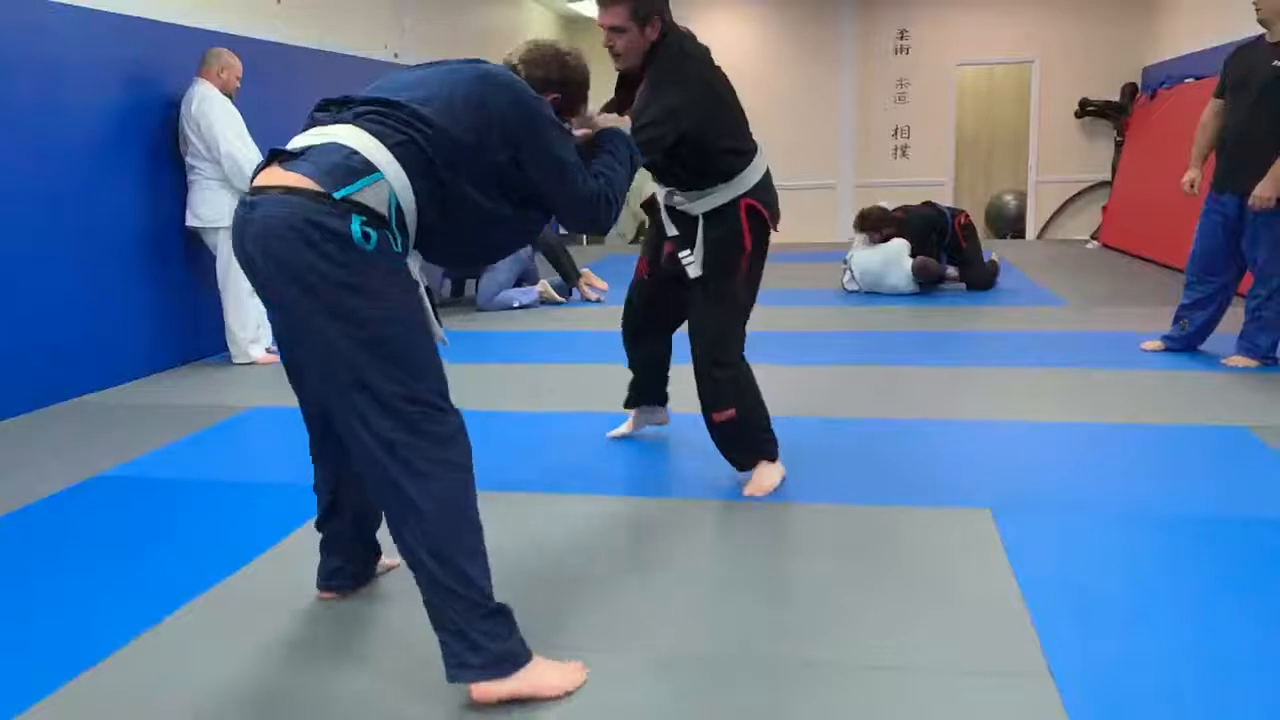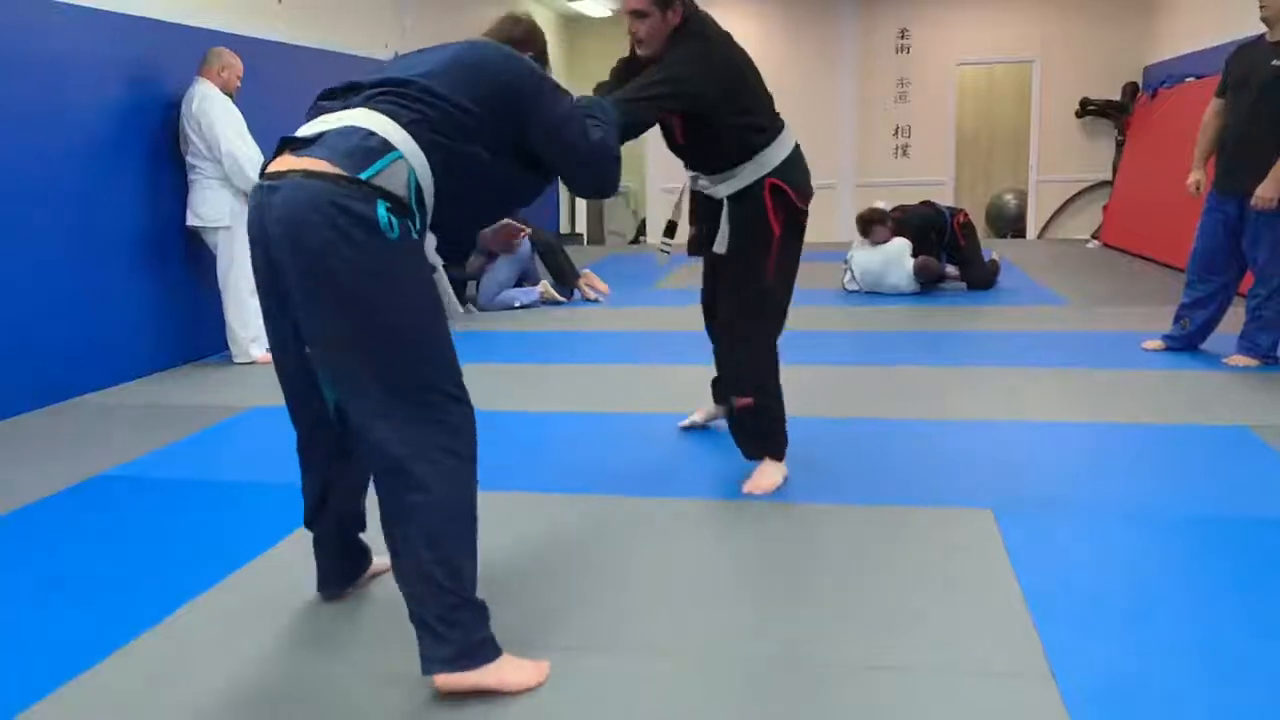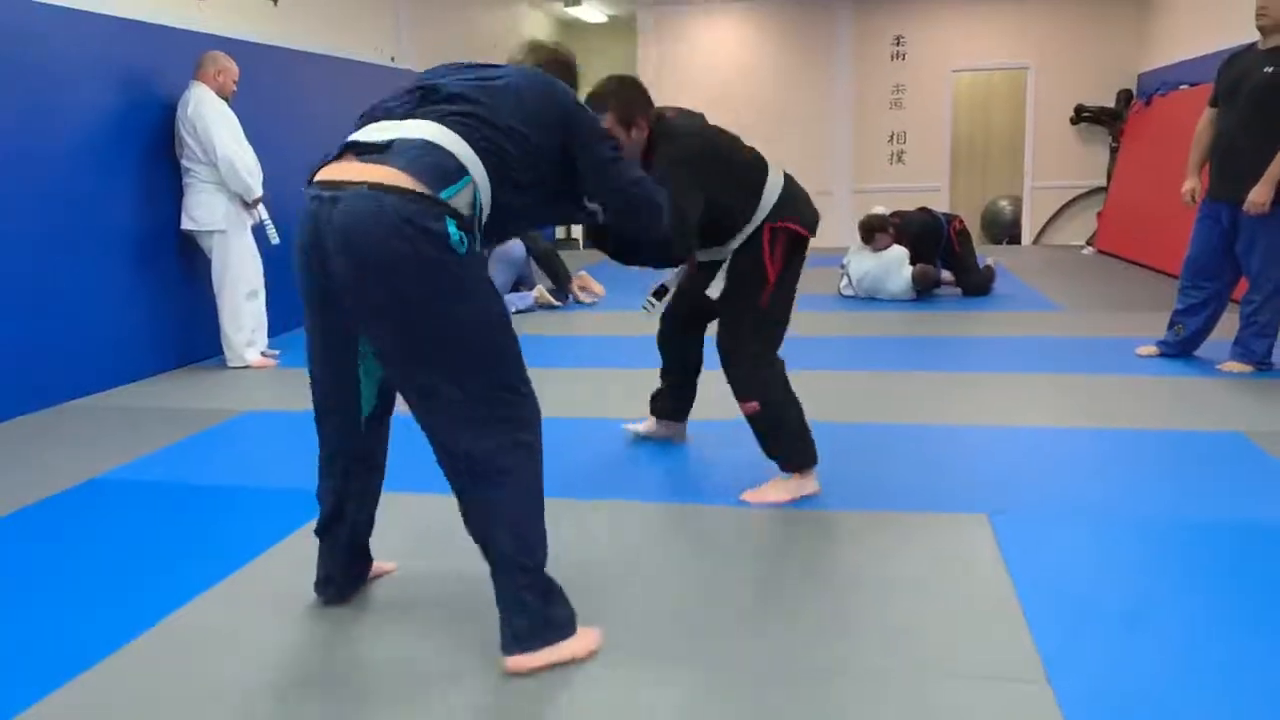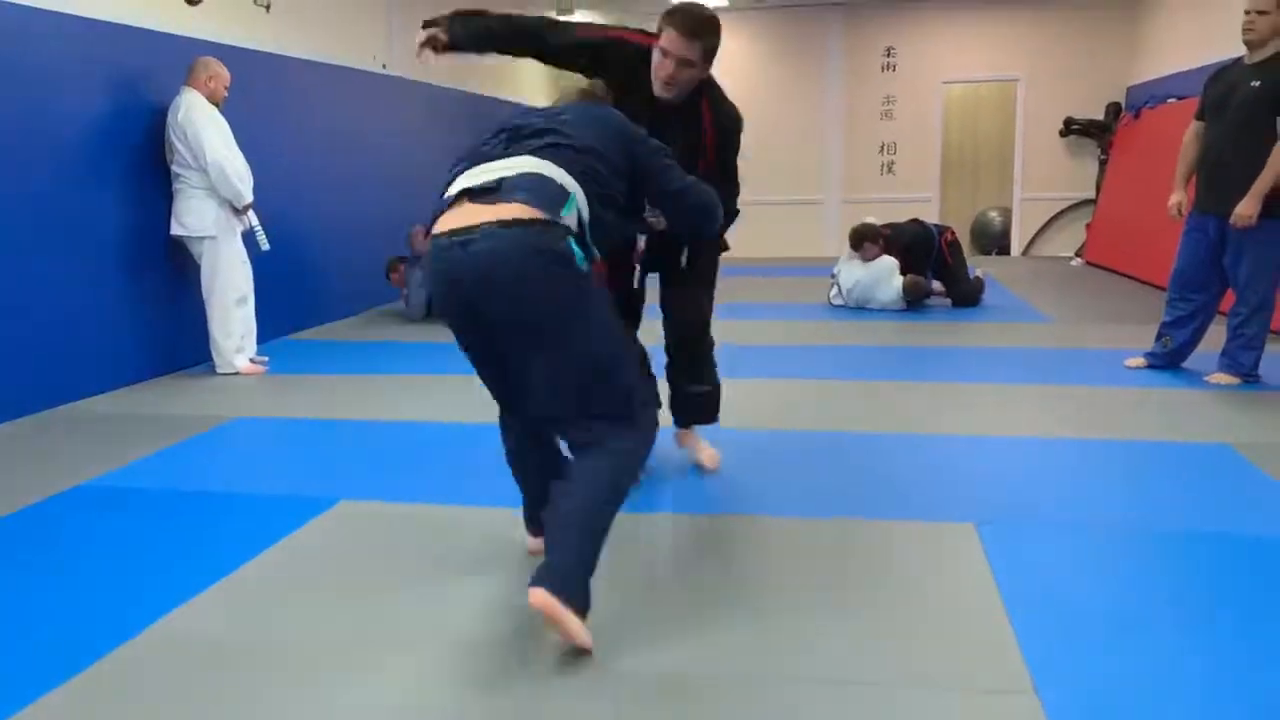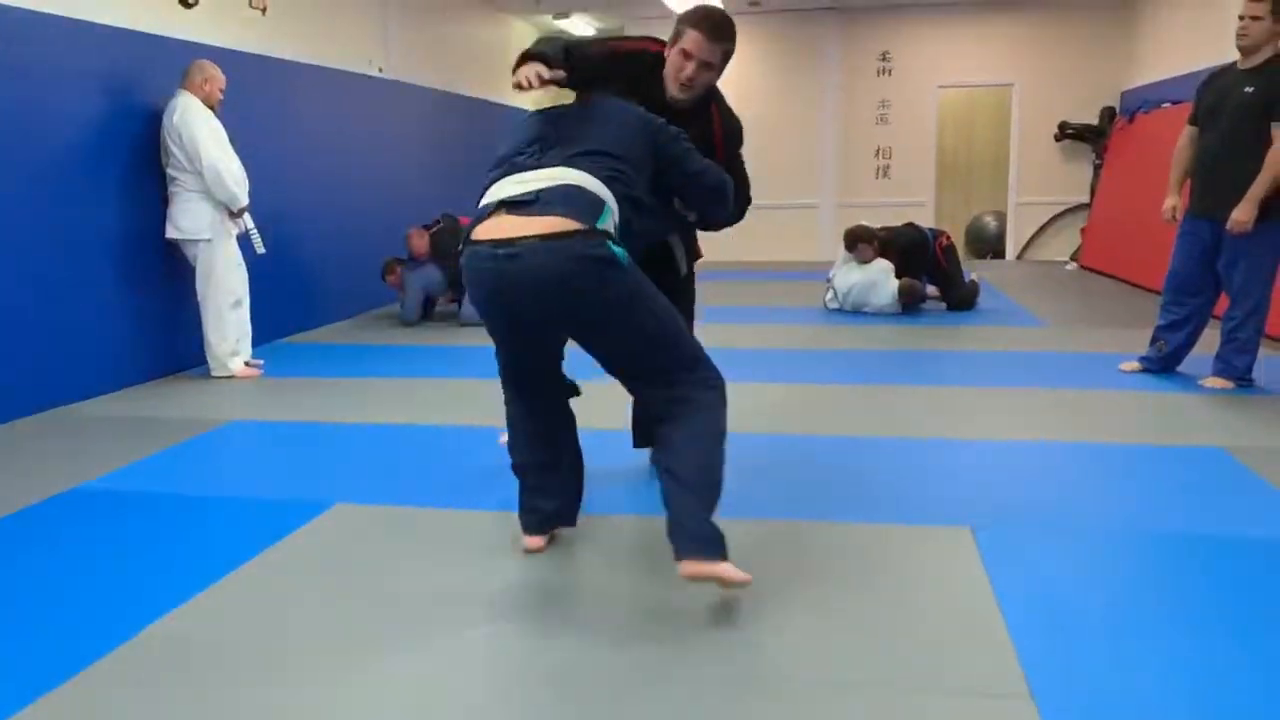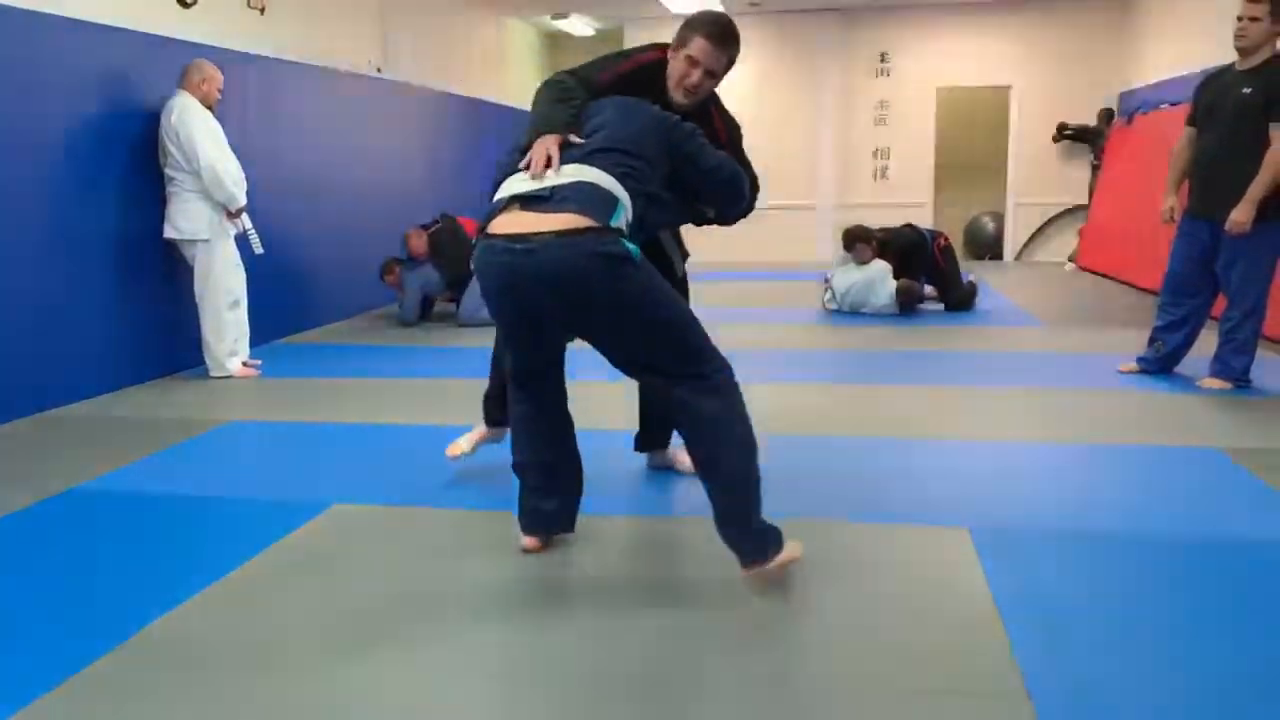
dt=0.3s
person 1, frame 1
left shoulder: (442, 76)
right shoulder: (516, 104)
right elbow: (590, 211)
right wrist: (617, 142)
left hip: (261, 212)
right hip: (329, 228)
left knee: (341, 411)
right knee: (418, 432)
left ankle: (346, 561)
right ankle: (492, 659)
person 1, frame 2
left shoulder: (423, 66)
right shoulder: (517, 74)
right elbow: (596, 173)
left wrist: (473, 233)
right wrist: (597, 112)
left hip: (274, 199)
right hip: (346, 214)
left knee: (327, 402)
right knee: (430, 427)
left ankle: (341, 563)
right ankle: (457, 647)
person 1, frame 3
left shoulder: (451, 76)
right shoulder: (561, 106)
right elbow: (644, 220)
left hip: (323, 205)
right hip: (408, 224)
left knee: (351, 401)
right knee: (499, 428)
left ankle: (341, 569)
right ankle: (535, 628)
person 1, frame 4
left shoulder: (515, 125)
right shoulder: (618, 131)
right elbow: (702, 215)
left hip: (446, 248)
right hip: (527, 247)
left knee: (520, 392)
right knee: (621, 421)
left ankle: (546, 520)
right ankle: (560, 583)
person 1, frame 5
left shoulder: (538, 124)
right shoulder: (640, 124)
right elbow: (717, 196)
right wrist: (676, 211)
left hip: (484, 258)
right hip: (570, 256)
left knee: (529, 385)
right knee: (691, 385)
left ankle: (541, 519)
right ankle: (697, 544)
person 1, frame 6
right shoulder: (652, 121)
right elbow: (732, 189)
right wrist: (695, 205)
left hip: (498, 254)
right hip: (582, 253)
left knee: (532, 381)
right knee: (702, 380)
left ankle: (540, 520)
right ankle: (757, 544)
person 2, frame 1
left shoulder: (683, 72)
right shoulder: (651, 55)
left elbow: (636, 146)
right elbow: (628, 106)
left hip: (733, 211)
right hip: (682, 204)
left knee: (715, 341)
right knee: (642, 312)
left ankle: (761, 456)
right ankle: (648, 404)
person 2, frame 2
left shoulder: (696, 53)
right shoulder: (671, 40)
left elbow: (632, 108)
right elbow: (625, 86)
right wrist: (596, 101)
left hip: (767, 189)
right hip: (726, 190)
left knee: (749, 319)
right knee: (719, 307)
left ankle: (769, 454)
right ankle: (728, 399)
person 2, frame 3
left shoulder: (679, 154)
right shoulder: (659, 134)
left elbow: (669, 243)
left hip: (769, 230)
right hip: (728, 234)
left knee: (744, 345)
right knee: (678, 323)
left ankle: (799, 470)
right ankle: (669, 419)
person 2, frame 4
left shoulder: (719, 118)
right shoulder: (626, 53)
left elbow: (717, 205)
left knee: (687, 326)
right knee: (616, 318)
left ankle: (688, 426)
person 2, frame 5
left shoulder: (721, 128)
right shoulder: (637, 61)
left elbow: (733, 203)
right elbow: (568, 54)
left wrist: (684, 205)
right wrist: (537, 61)
left hip: (660, 232)
left ankle: (659, 439)
person 2, frame 6
left shoulder: (715, 124)
right shoulder: (637, 68)
right elbow: (567, 85)
left wrist: (698, 203)
right wrist: (550, 129)
left hip: (650, 232)
left ankle: (657, 444)
right ankle: (495, 422)
person 3, frame 1
right shoulder: (1242, 55)
right elbow: (1214, 113)
right wrist: (1195, 165)
right hip: (1226, 186)
right knee: (1206, 266)
right ankle: (1181, 336)
person 3, frame 2
right shoulder: (1243, 54)
right elbow: (1216, 112)
right wrist: (1198, 166)
right hip: (1227, 186)
right knee: (1207, 265)
right ankle: (1182, 335)
person 3, frame 3
right shoulder: (1235, 62)
right elbow: (1209, 121)
right wrist: (1193, 175)
right hip: (1220, 193)
right knee: (1200, 273)
right ankle: (1176, 342)
person 3, frame 4
right shoulder: (1222, 76)
right elbow: (1196, 134)
right wrist: (1180, 187)
right hip: (1208, 206)
right knee: (1188, 283)
left ankle: (1239, 366)
right ankle: (1164, 353)
person 3, frame 5
right shoulder: (1215, 81)
right elbow: (1189, 139)
right wrist: (1174, 192)
right hip: (1202, 211)
left knee: (1245, 297)
right knee: (1182, 288)
left ankle: (1232, 370)
right ankle: (1159, 357)
person 3, frame 6
right shoulder: (1213, 82)
right elbow: (1188, 140)
right wrist: (1172, 192)
right hip: (1200, 211)
left knee: (1243, 297)
right knee: (1180, 288)
left ankle: (1230, 371)
right ankle: (1156, 358)
person 4, frame 1
left shoulder: (199, 99)
right shoulder: (210, 101)
right elbow: (231, 153)
left wrist: (252, 188)
left hip: (223, 202)
right hip: (225, 204)
right knee: (241, 278)
left ankle: (258, 340)
right ankle: (247, 349)
person 4, frame 2
left shoulder: (200, 98)
right shoulder: (211, 101)
right elbow: (232, 151)
left wrist: (251, 187)
right wrist: (257, 187)
left hip: (223, 201)
right hip: (225, 203)
left knee: (250, 272)
right knee: (241, 277)
left ankle: (257, 339)
right ankle: (248, 348)
person 4, frame 3
left shoulder: (194, 102)
right shoulder: (206, 104)
right elbow: (228, 155)
left wrist: (247, 193)
right wrist: (253, 192)
left hip: (219, 205)
right hip: (220, 208)
left knee: (247, 276)
right knee: (237, 281)
left ankle: (253, 343)
right ankle: (242, 352)
person 4, frame 4
left shoulder: (187, 108)
right shoulder: (196, 110)
right elbow: (217, 161)
left wrist: (237, 199)
right wrist: (242, 198)
left hip: (209, 211)
right hip: (209, 214)
left knee: (236, 282)
right knee: (226, 287)
left ankle: (242, 350)
right ankle: (231, 359)
person 4, frame 5
left shoulder: (184, 111)
right shoulder: (191, 112)
right elbow: (212, 164)
left wrist: (232, 202)
right wrist: (238, 201)
left hip: (205, 214)
right hip: (205, 217)
left knee: (232, 285)
right knee: (222, 291)
left ankle: (237, 353)
right ankle: (226, 362)
person 4, frame 6
left shoulder: (183, 111)
right shoulder: (189, 112)
right elbow: (210, 164)
left wrist: (230, 201)
right wrist: (236, 200)
left hip: (205, 214)
right hip: (203, 216)
left knee: (230, 285)
right knee: (219, 291)
left ankle: (234, 353)
right ankle: (224, 362)
